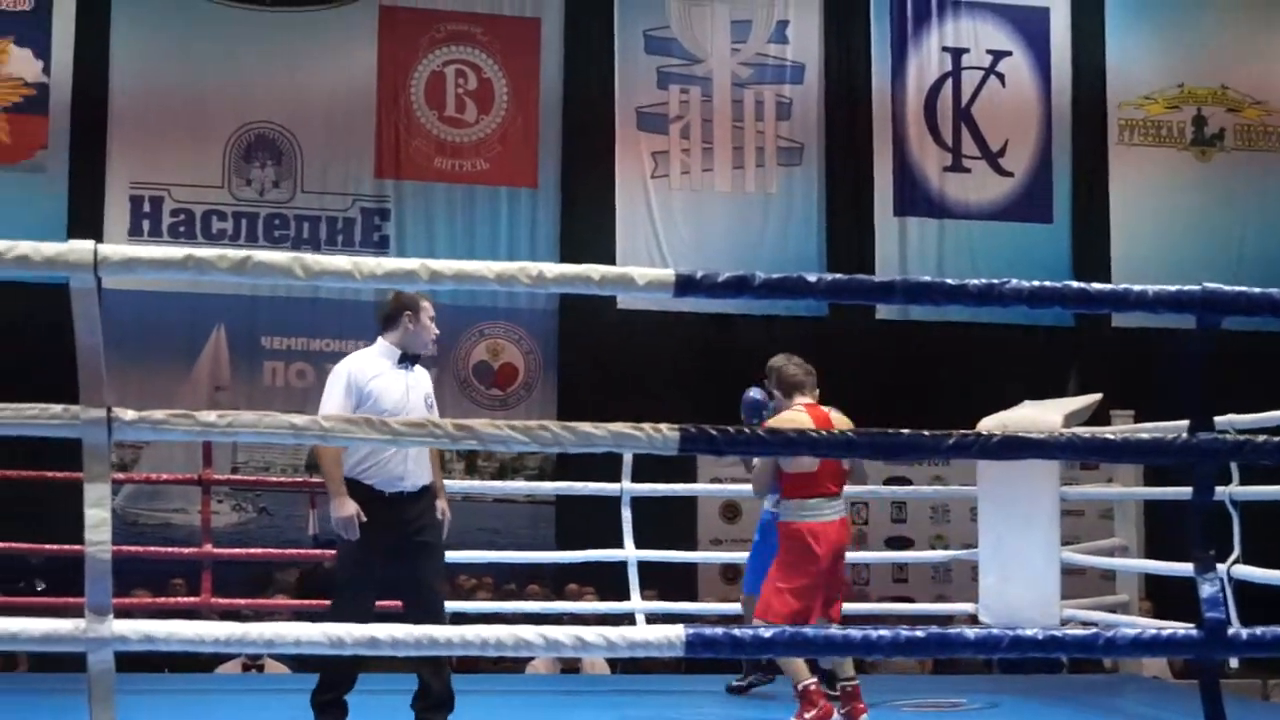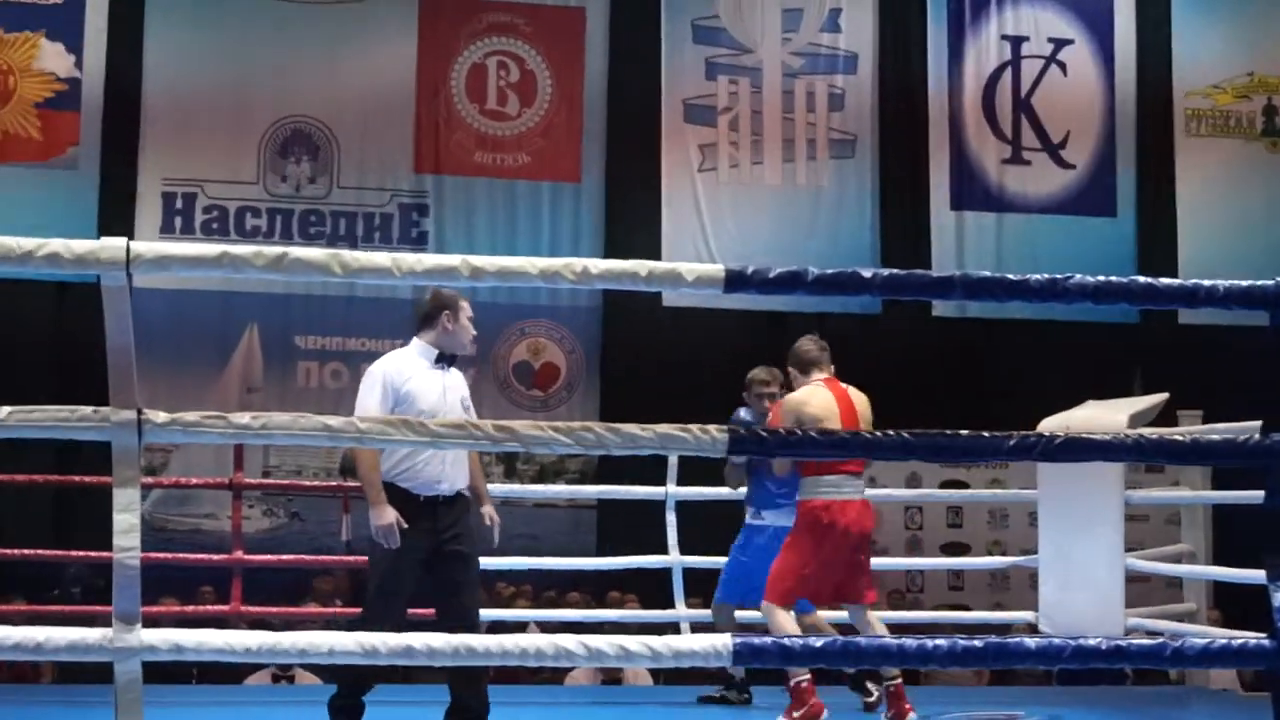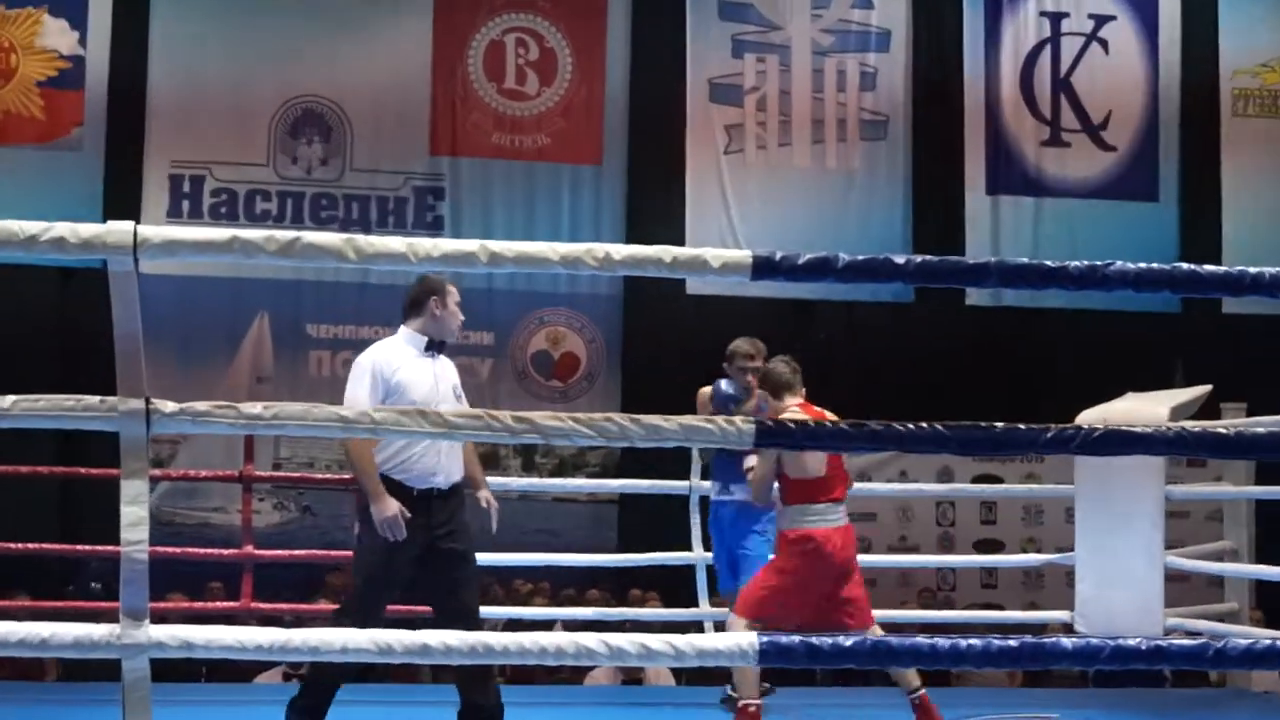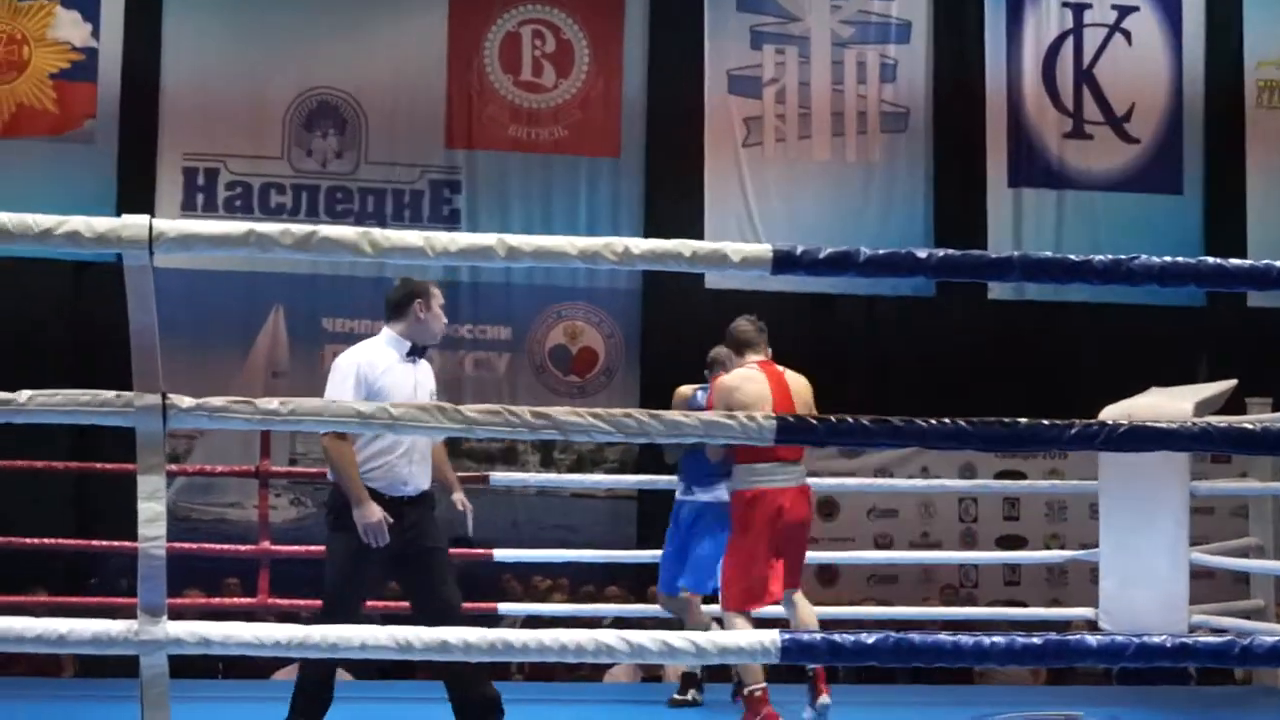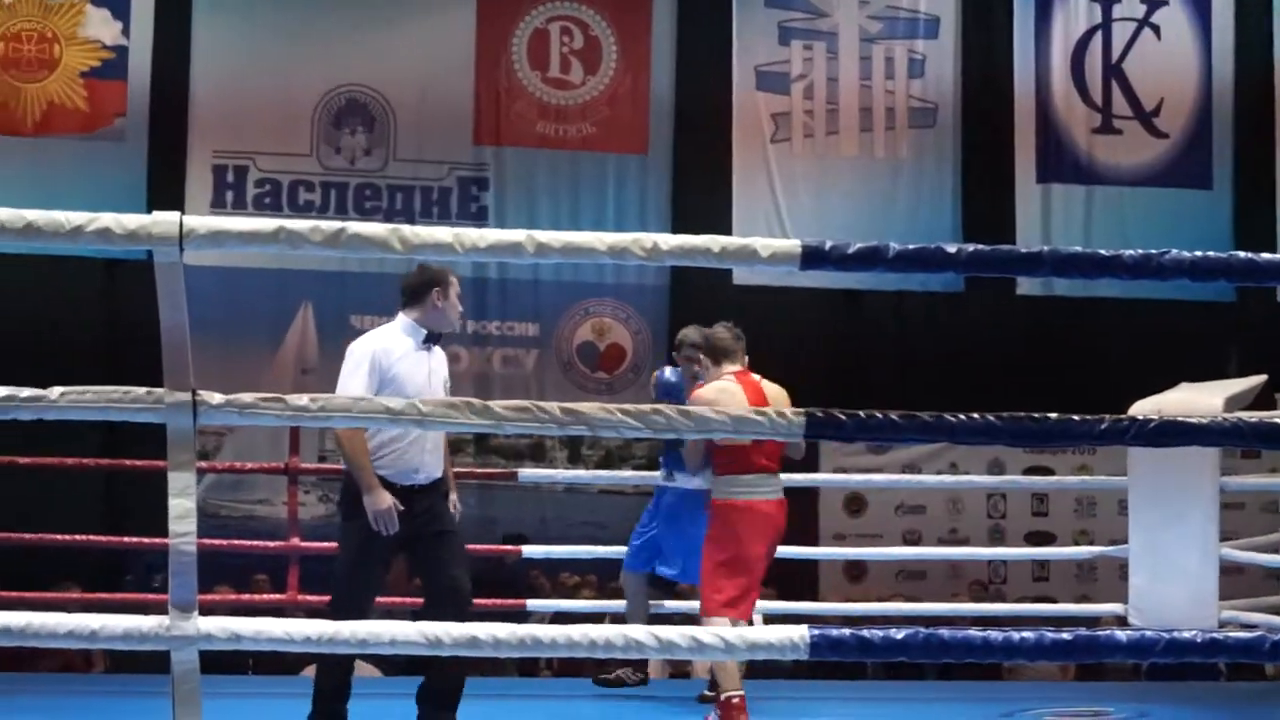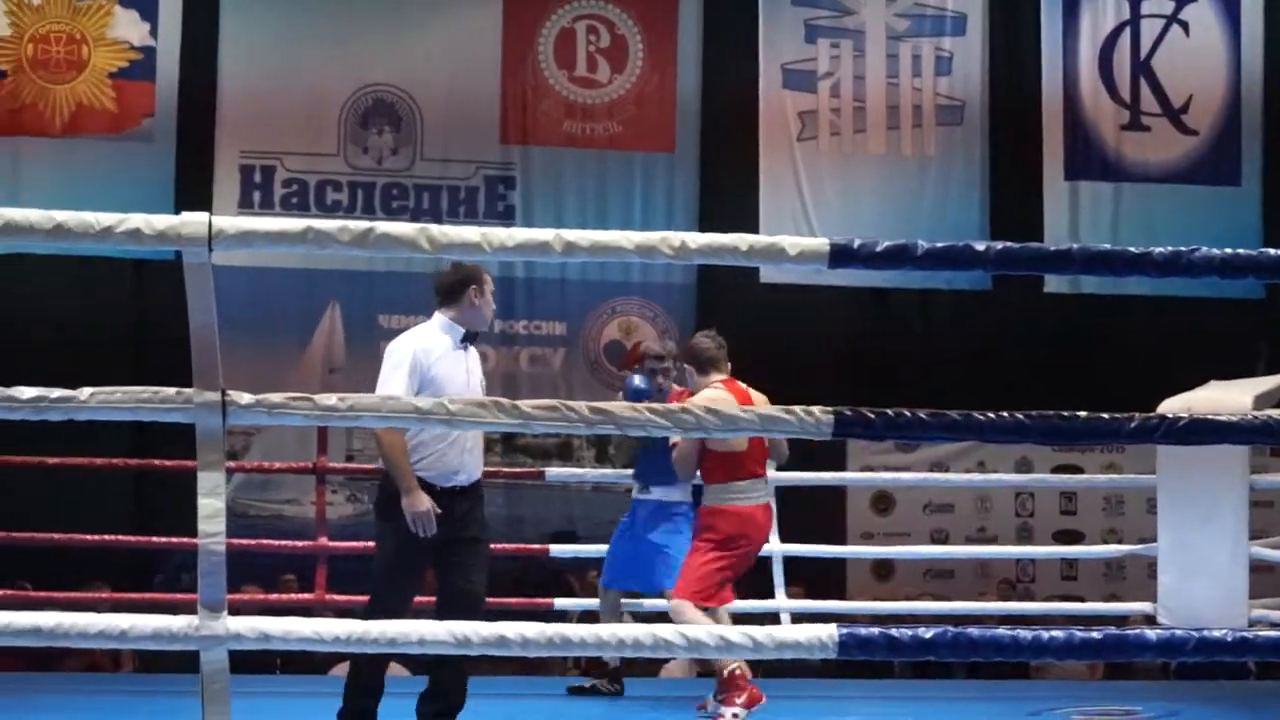
dt=0.2s
person 1, frame 1
left shoulder: (422, 377)
right shoulder: (356, 368)
left wrist: (440, 495)
right wrist: (338, 497)
left hip: (417, 505)
right hip: (368, 504)
left knee: (429, 609)
right knee: (352, 609)
person 1, frame 2
left shoulder: (457, 379)
right shoulder: (390, 370)
right elbow: (363, 440)
left wrist: (483, 499)
right wrist: (377, 505)
left hip: (452, 511)
right hip: (405, 511)
left knee: (463, 617)
right knee: (381, 616)
person 1, frame 3
left shoulder: (447, 368)
right shoulder: (380, 358)
right elbow: (355, 433)
left wrist: (479, 485)
right wrist: (378, 497)
left hip: (445, 505)
right hip: (393, 505)
left knee: (463, 613)
right knee: (362, 614)
person 1, frame 4
left shoulder: (424, 369)
right shoulder: (358, 362)
right elbow: (334, 437)
left wrist: (453, 488)
right wrist: (359, 504)
left hip: (416, 509)
right hip: (366, 511)
left knee: (443, 611)
right knee: (338, 617)
person 1, frame 5
left shoulder: (438, 355)
right shoulder: (374, 348)
right elbow: (347, 423)
left wrist: (448, 486)
right wrist: (371, 490)
left hip: (429, 496)
right hip: (378, 497)
left knee: (452, 596)
right knee: (351, 608)
person 1, frame 6
left shoulder: (472, 354)
right shoulder: (413, 347)
right elbow: (387, 424)
left wrist: (471, 488)
right wrist: (409, 492)
left hip: (463, 499)
right hip: (417, 499)
left knee: (463, 609)
right knee: (389, 608)
person 2, frame 1
left shoulder: (776, 427)
right shoulder: (841, 422)
left elbow: (761, 489)
right elbow: (853, 474)
left wrist: (764, 462)
left hip: (802, 534)
right hip: (836, 527)
left knee: (771, 623)
right knee: (825, 616)
person 2, frame 2
left shoulder: (795, 403)
right shoulder: (859, 399)
left elbow: (780, 467)
left wrist: (778, 434)
left hip: (822, 515)
right hip: (857, 510)
left knee: (776, 606)
right knee: (860, 609)
person 2, frame 3
right shoulder: (831, 422)
left elbow: (758, 495)
left wrist: (754, 463)
left hip: (805, 543)
right hip: (840, 538)
left knee: (740, 622)
right knee: (864, 632)
person 2, frame 4
left shoulder: (726, 385)
right shoulder: (800, 382)
left elbow: (715, 453)
left hip: (756, 500)
right hip: (797, 497)
left knee: (737, 607)
right knee: (789, 591)
right ankle: (818, 684)
person 2, frame 5
left shoulder: (704, 396)
right shoulder: (777, 394)
left elbow: (693, 461)
right elbow: (798, 450)
left hip: (734, 510)
right hip: (773, 508)
left knee: (717, 614)
right knee: (738, 606)
person 2, frame 6
left shoulder: (700, 404)
right shoulder: (757, 399)
left elbow: (683, 469)
right elbow: (780, 453)
left wrist: (679, 433)
left hip: (728, 519)
right hip: (756, 514)
left knee: (682, 606)
right knee: (709, 601)
left ankle: (737, 683)
right ankle: (732, 687)
person 3, frame 1
right shoulder: (768, 421)
right elbow: (751, 465)
right wrist: (755, 428)
right hip: (774, 515)
right knee: (752, 597)
right ankle: (760, 664)
person 3, frame 2
right shoulder: (742, 425)
right elbow: (733, 482)
left hip: (789, 530)
right hip: (755, 529)
left knee: (807, 618)
right knee: (721, 609)
left ankle: (859, 678)
right ankle: (737, 685)
person 3, frame 3
left shoulder: (772, 403)
right shoulder: (708, 396)
right elbow: (705, 454)
right wrist: (726, 421)
left hip: (756, 506)
right hip: (722, 503)
right knee: (730, 597)
person 3, frame 4
right shoulder: (685, 397)
right elbow: (670, 455)
left hip: (717, 507)
right hip: (685, 504)
left knee: (690, 597)
right knee: (666, 593)
left ankle: (692, 680)
person 3, frame 5
right shoulder: (663, 381)
right wrist: (674, 404)
left hip: (698, 494)
right hip: (666, 491)
right knee: (630, 577)
right ankle: (636, 667)
person 3, frame 6
left shoulder: (686, 399)
right shoulder: (633, 395)
right elbow: (627, 450)
left hip: (674, 508)
right hip: (640, 506)
right knee: (609, 590)
right ankle: (611, 673)
